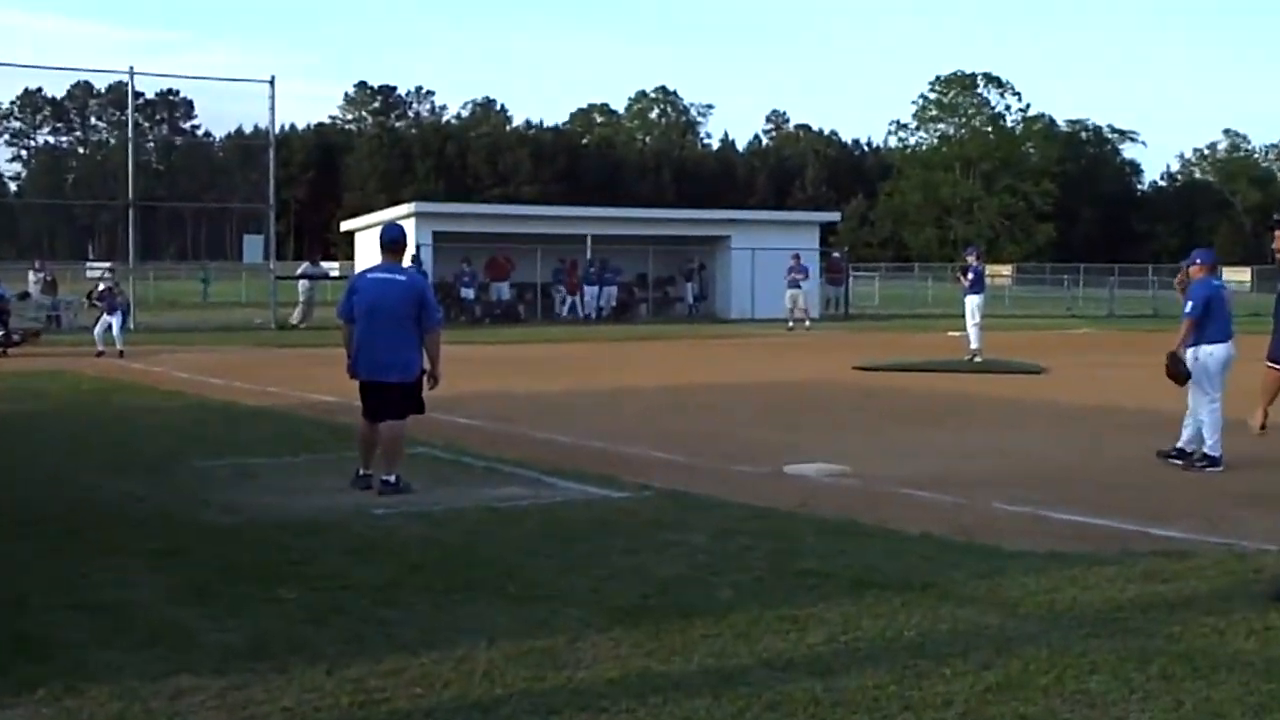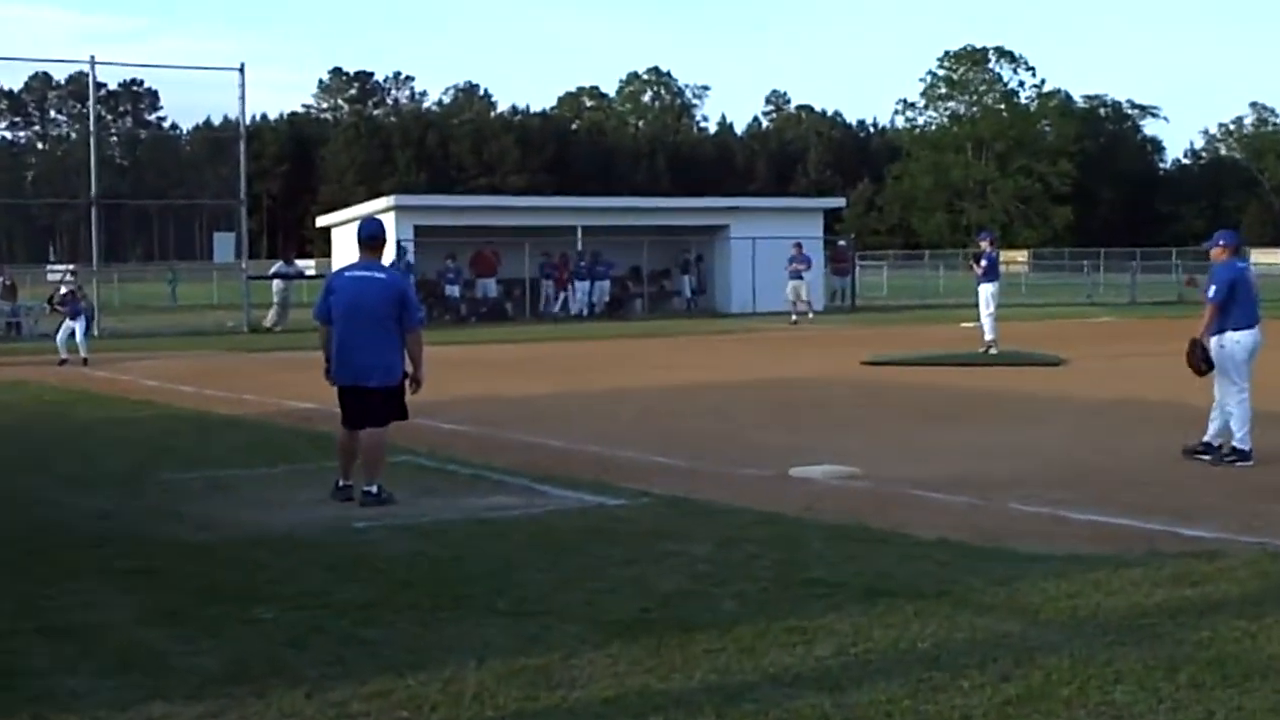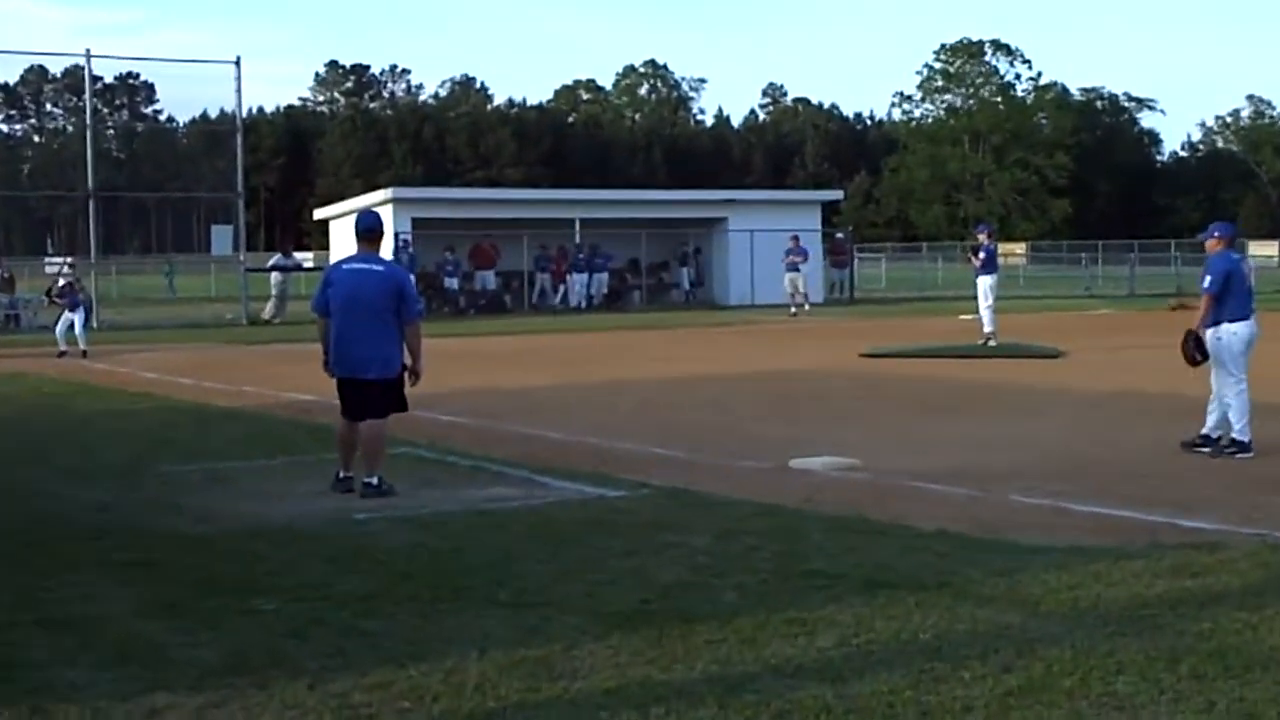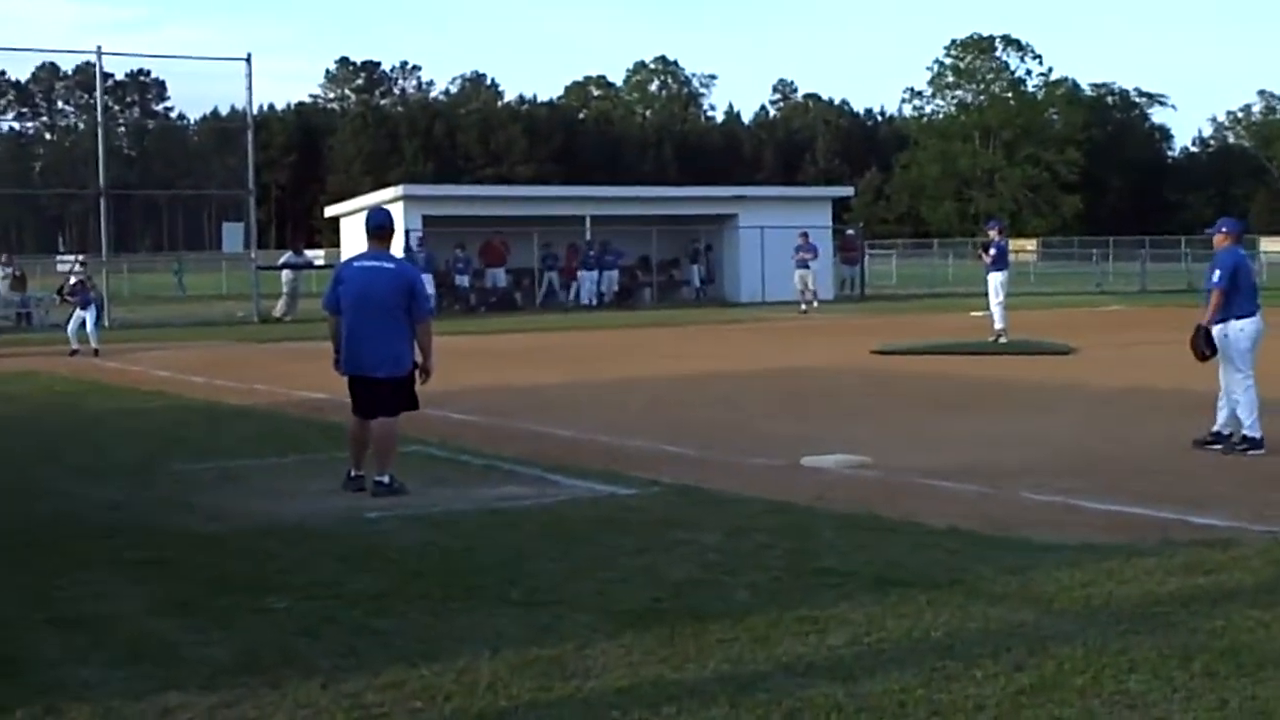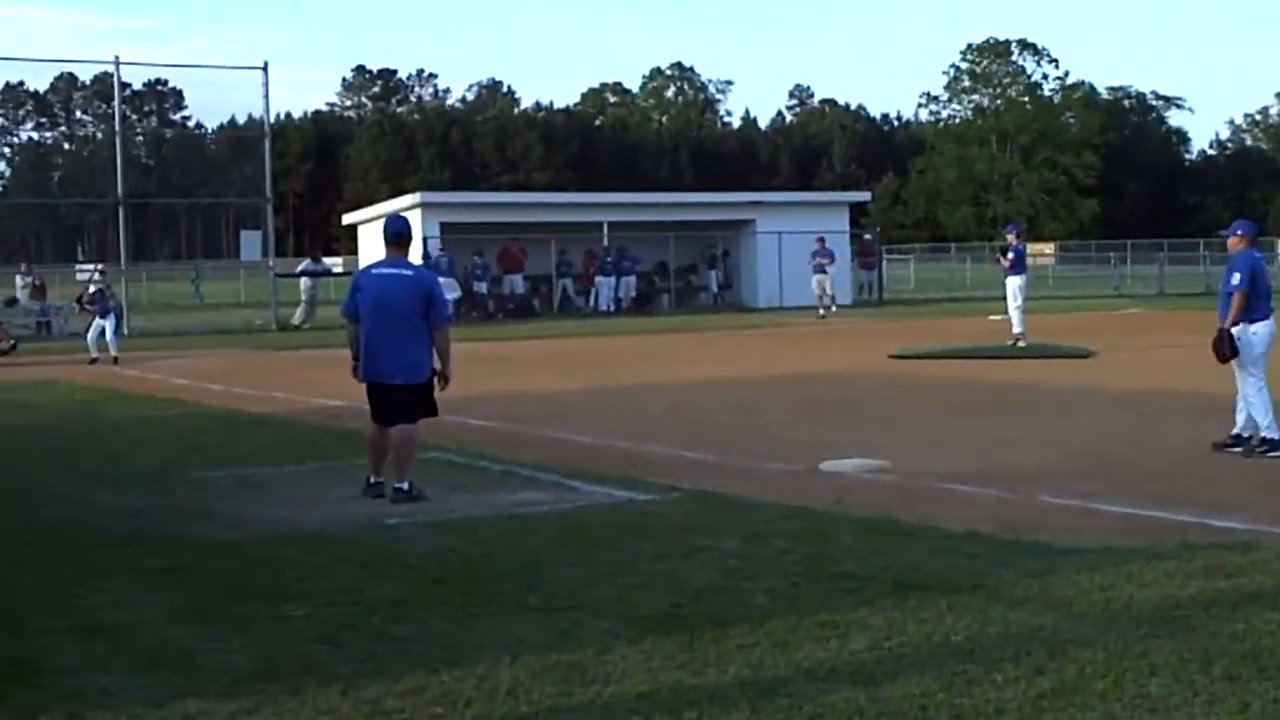
dt=0.1s
person 1, frame 1
left shoulder: (358, 280)
right shoulder: (418, 284)
left elbow: (347, 324)
right elbow: (431, 330)
left wrist: (350, 356)
right wrist: (435, 365)
left hip: (368, 365)
right hip: (403, 367)
left knee: (370, 418)
right knee: (395, 419)
left ankle: (364, 474)
right ankle: (389, 479)
person 1, frame 2
left shoulder: (335, 279)
right shoulder: (398, 282)
left elbow: (325, 325)
right elbow: (412, 331)
left wrist: (328, 360)
right wrist: (417, 368)
left hip: (346, 369)
right hip: (384, 371)
left knee: (350, 425)
right knee: (376, 426)
left ankle: (344, 484)
right ankle: (371, 489)
person 1, frame 3
left shoulder: (333, 272)
right shoulder: (397, 274)
left elbow: (323, 318)
right elbow: (411, 323)
left wrist: (327, 352)
right wrist: (416, 360)
left hip: (345, 361)
right hip: (383, 363)
left knee: (349, 417)
right knee: (375, 418)
left ankle: (344, 475)
right ankle: (371, 480)
person 1, frame 4
left shoulder: (344, 270)
right shoulder: (407, 272)
left elbow: (334, 316)
right elbow: (421, 321)
left wrist: (337, 351)
right wrist: (427, 358)
left hip: (356, 359)
right hip: (394, 360)
left knee: (360, 415)
right knee: (387, 416)
left ankle: (355, 473)
right ankle: (382, 479)
person 1, frame 5
left shoulder: (362, 277)
right shoulder: (425, 279)
left elbow: (352, 323)
right elbow: (440, 328)
left wrist: (356, 358)
right wrist: (445, 364)
left hip: (375, 366)
right hip: (413, 367)
left knee: (379, 421)
right knee: (405, 422)
left ankle: (374, 480)
right ankle: (402, 485)
person 2, frame 1
left shoulder: (1200, 286)
right shoulder: (1219, 285)
left elbow: (1190, 319)
left wrist: (1176, 348)
right wrist: (1184, 291)
left hip: (1206, 350)
right hip: (1221, 347)
left knee: (1207, 403)
right knee: (1198, 402)
left ankle: (1212, 456)
right ankle: (1184, 449)
person 2, frame 2
left shoulder: (1223, 269)
right shoulder: (1243, 268)
left elbow: (1213, 305)
left wrist: (1199, 336)
right wrist: (1205, 283)
left hip: (1231, 338)
right hip: (1247, 334)
left knee: (1235, 393)
right knee: (1225, 392)
left ankle: (1242, 449)
right ankle: (1212, 443)
person 2, frame 3
left shoulder: (1217, 261)
right shoulder: (1237, 260)
left elbow: (1209, 296)
left wrist: (1196, 326)
left hip: (1227, 330)
right hip: (1241, 326)
left knee: (1233, 385)
right knee: (1222, 384)
left ankle: (1241, 440)
right ankle: (1211, 435)
person 2, frame 4
left shoulder: (1225, 256)
right shoulder: (1241, 256)
left elbow: (1219, 291)
left wrist: (1205, 321)
right wrist: (1211, 319)
left hip: (1234, 326)
right hip: (1247, 323)
left knee: (1240, 382)
right knee: (1231, 381)
left ankle: (1253, 437)
right ankle: (1222, 432)
person 2, frame 5
left shoulder: (1241, 258)
right shoulder: (1256, 259)
left elbow: (1240, 294)
left wrist: (1227, 324)
right wrist: (1231, 324)
left hip: (1248, 329)
left knee: (1254, 384)
right knee: (1248, 382)
right ankle: (1242, 434)
